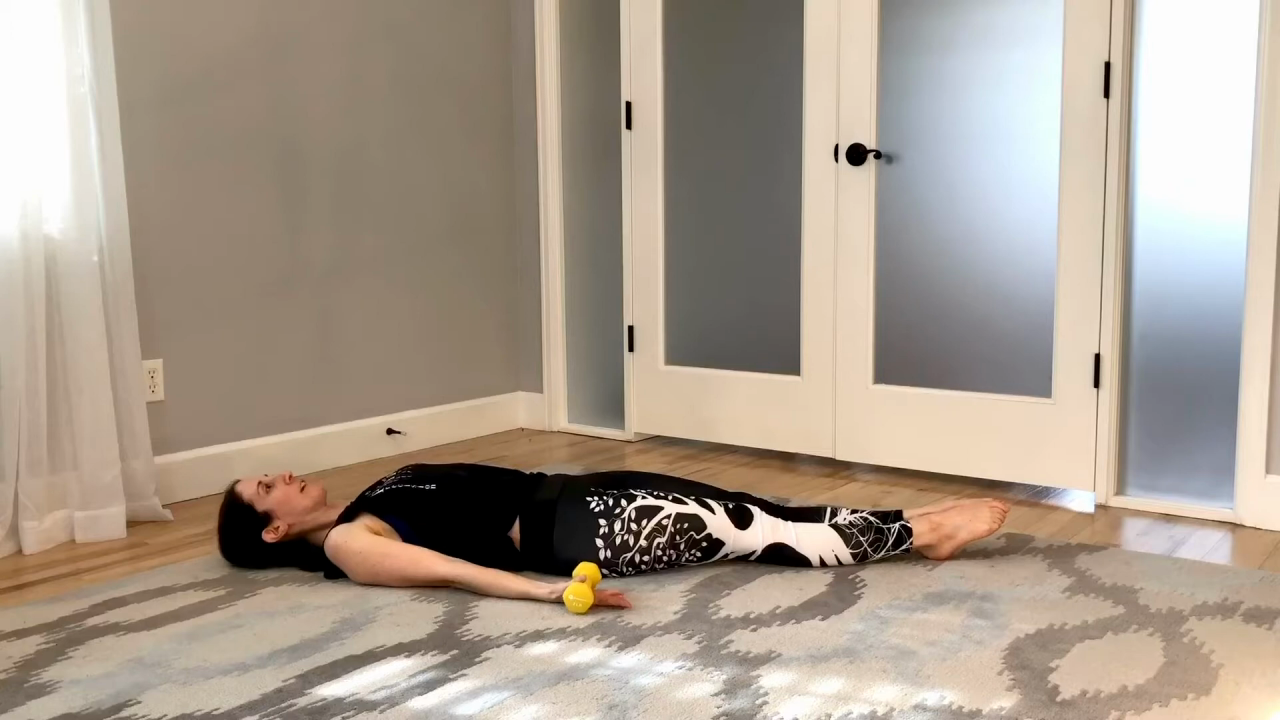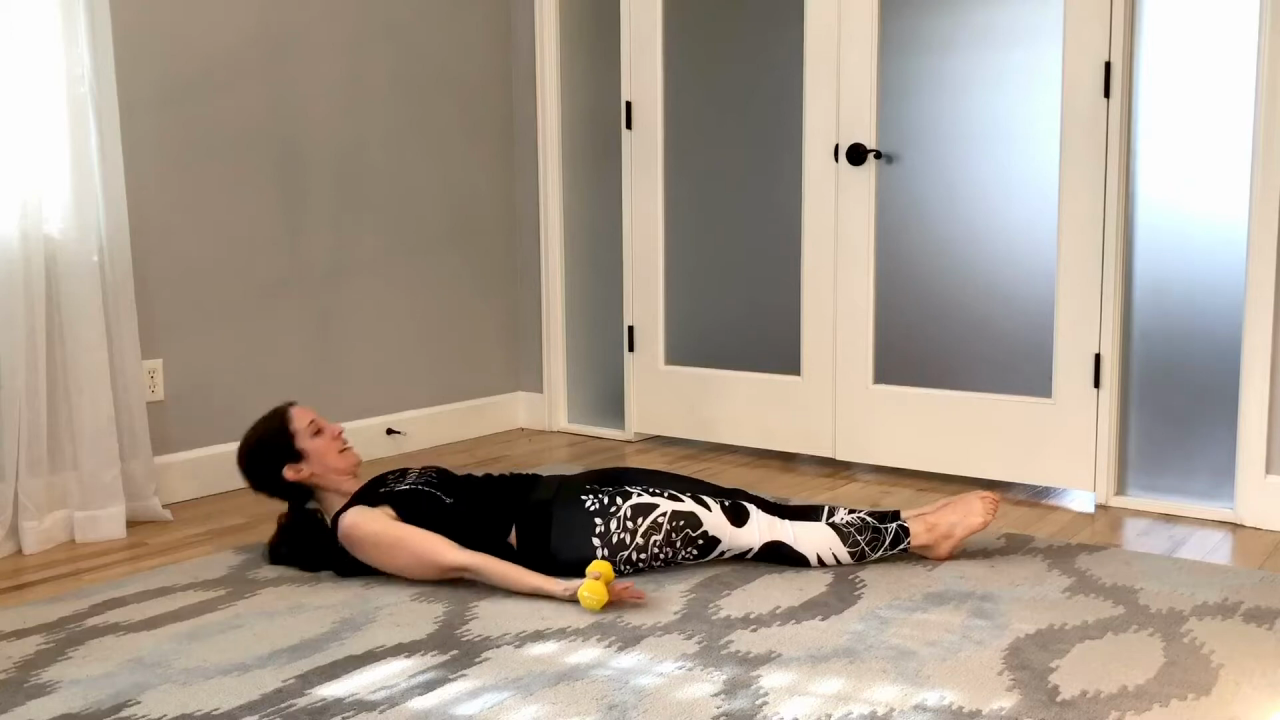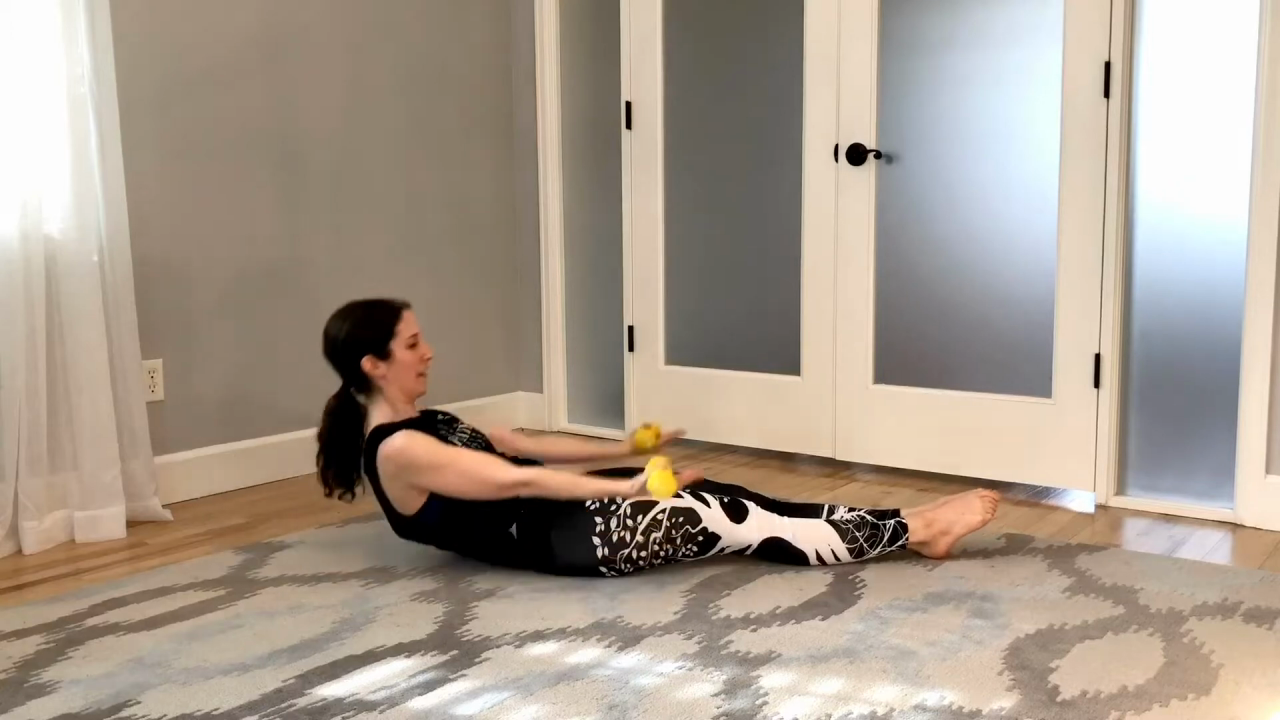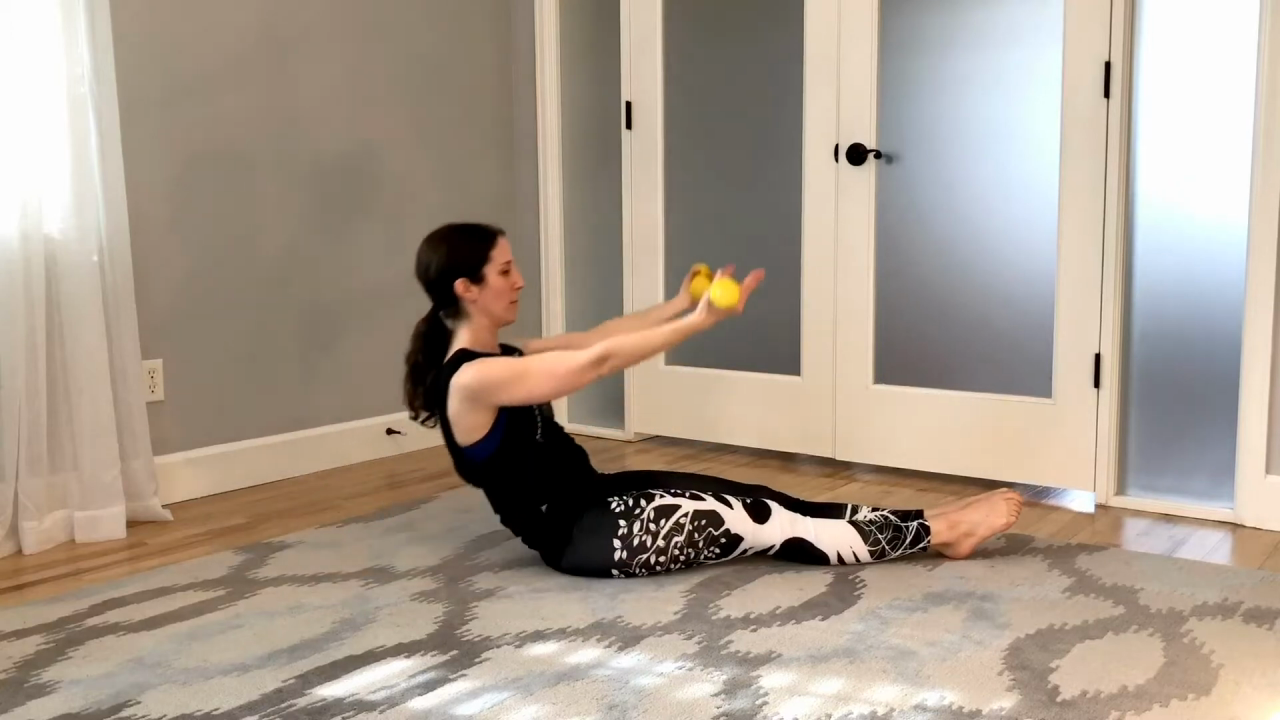
dt=0.3s
person 1, frame 1
left shoulder: (368, 506)
right shoulder: (345, 544)
right elbow: (448, 569)
right wrist: (551, 588)
left hip: (563, 497)
right hip: (567, 530)
left knee: (747, 507)
right knee: (747, 531)
left ankle: (908, 521)
right ankle: (914, 533)
person 1, frame 2
left shoulder: (384, 491)
right shoulder: (358, 525)
right elbow: (465, 559)
right wrist: (567, 588)
left hip: (565, 497)
right hip: (569, 532)
left knee: (740, 506)
right knee: (745, 527)
left ankle: (905, 522)
right ankle: (912, 532)
person 1, frame 3
left shoulder: (422, 423)
right shoulder: (397, 451)
left elbow: (518, 446)
right elbow: (526, 479)
left wrist: (625, 463)
right wrist: (627, 486)
left hip: (563, 514)
right hip: (559, 539)
left knee: (736, 505)
right knee: (737, 524)
left ankle: (902, 525)
right ankle: (910, 532)
person 1, frame 4
left shoulder: (495, 358)
right shoulder: (473, 381)
left elbow: (590, 339)
right elbow: (597, 361)
left wrist: (676, 306)
right wrist: (697, 322)
left hip: (599, 500)
right hip: (582, 535)
left knee: (759, 503)
right knee: (759, 524)
left ankle: (931, 525)
right ankle: (934, 533)
